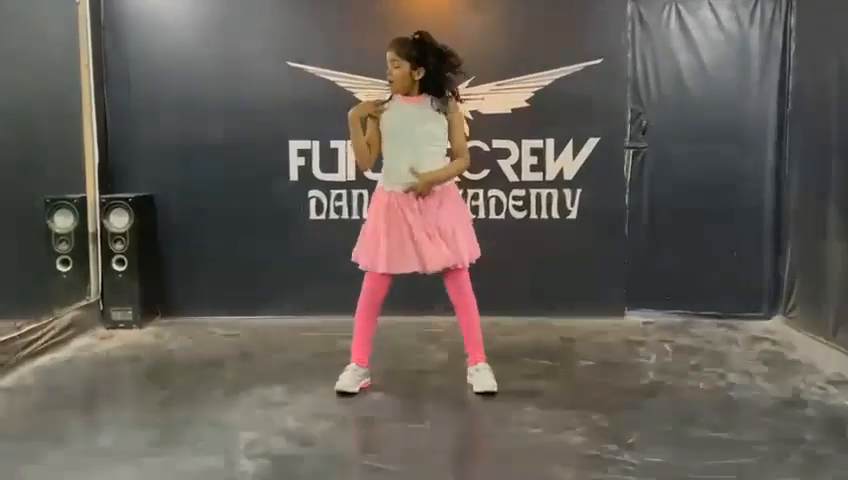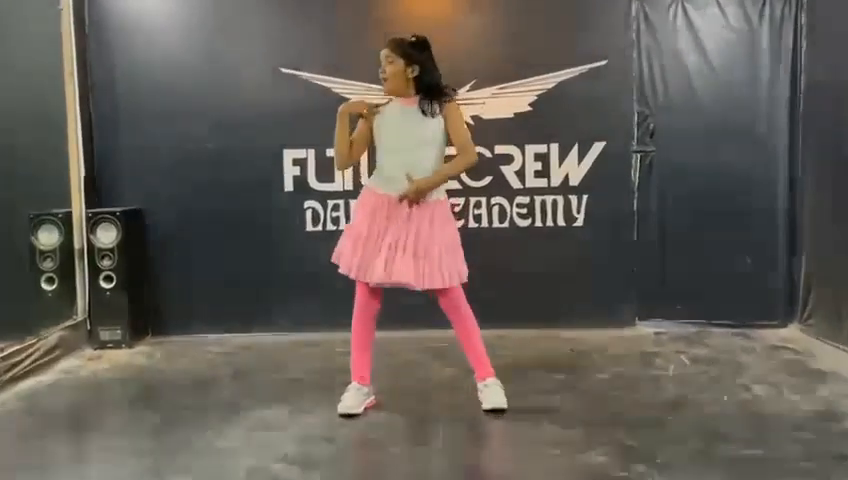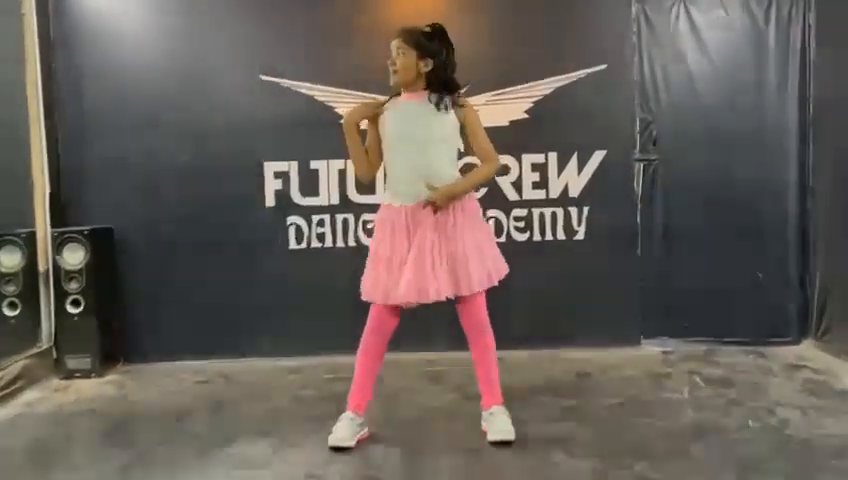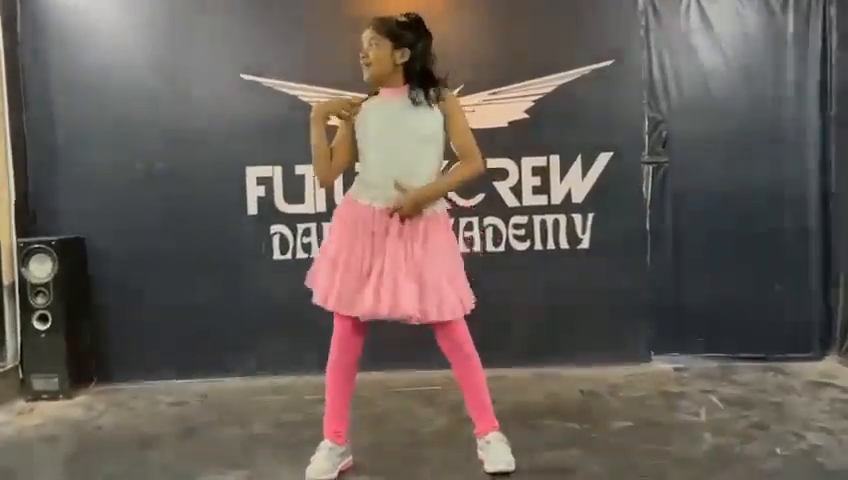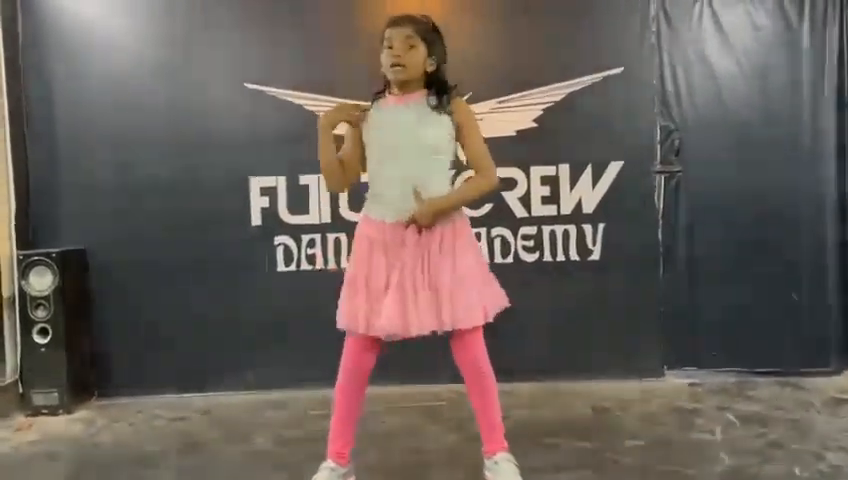
dt=0.4s
person 1, frame 1
left shoulder: (445, 104)
right shoulder: (381, 110)
left elbow: (463, 158)
right elbow: (365, 163)
left wrist: (432, 178)
right wrist: (355, 119)
left hip: (439, 203)
right hip: (392, 204)
left knee: (460, 287)
right knee: (373, 289)
left ankle: (477, 364)
right ankle: (358, 365)
person 1, frame 2
left shoulder: (442, 105)
right shoulder: (375, 114)
left elbow: (468, 154)
right elbow: (343, 162)
left wrist: (426, 183)
right wrist: (344, 117)
left hip: (427, 213)
right hip: (379, 212)
left knee: (453, 302)
right knee: (365, 301)
left ankle: (486, 379)
right ankle: (361, 384)
person 1, frame 3
left shoulder: (455, 104)
right shoulder: (382, 112)
left elbow: (490, 162)
right elbow: (367, 173)
left wrist: (453, 191)
right wrist: (351, 127)
left hip: (453, 218)
right hip: (399, 222)
left knee: (475, 318)
right knee: (380, 323)
left ankle: (493, 407)
right ankle: (355, 414)
person 1, frame 4
left shoulder: (439, 99)
right shoulder: (358, 111)
left elbow: (474, 160)
right elbow: (326, 176)
left wrist: (422, 195)
right wrist: (319, 119)
left hip: (422, 228)
right hip: (362, 228)
left knee: (454, 340)
right knee: (345, 341)
left ankle: (489, 435)
person 1, frame 5
left shoulder: (451, 107)
right shoulder: (368, 114)
left elbow: (490, 175)
right elbow: (337, 180)
left wrist: (444, 205)
right wrist: (329, 127)
left hip: (443, 239)
right hip: (380, 241)
left knee: (471, 354)
right knee: (356, 358)
